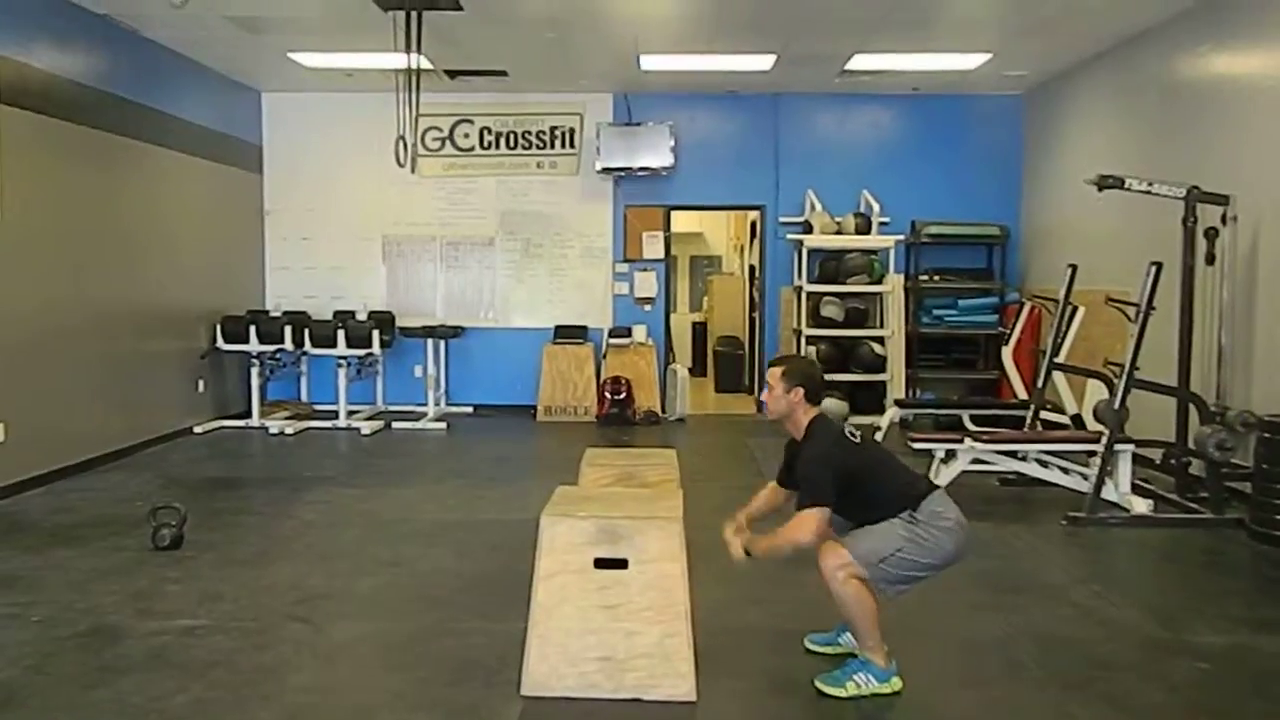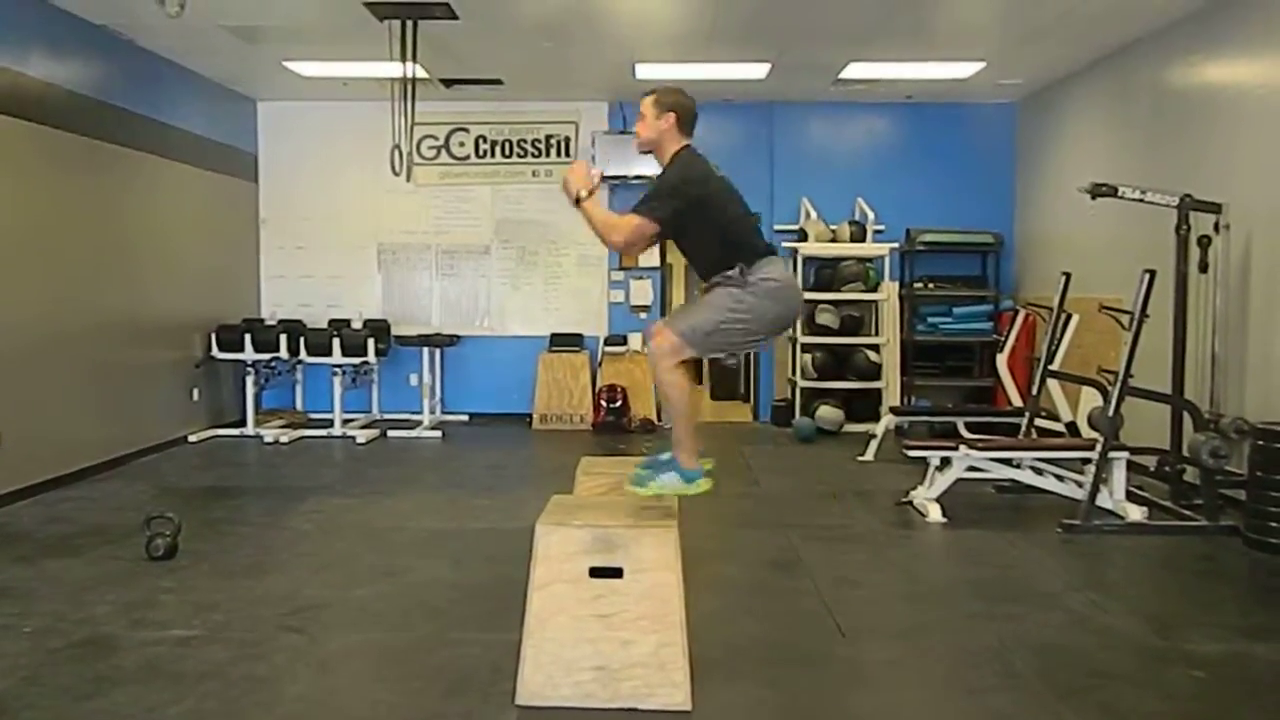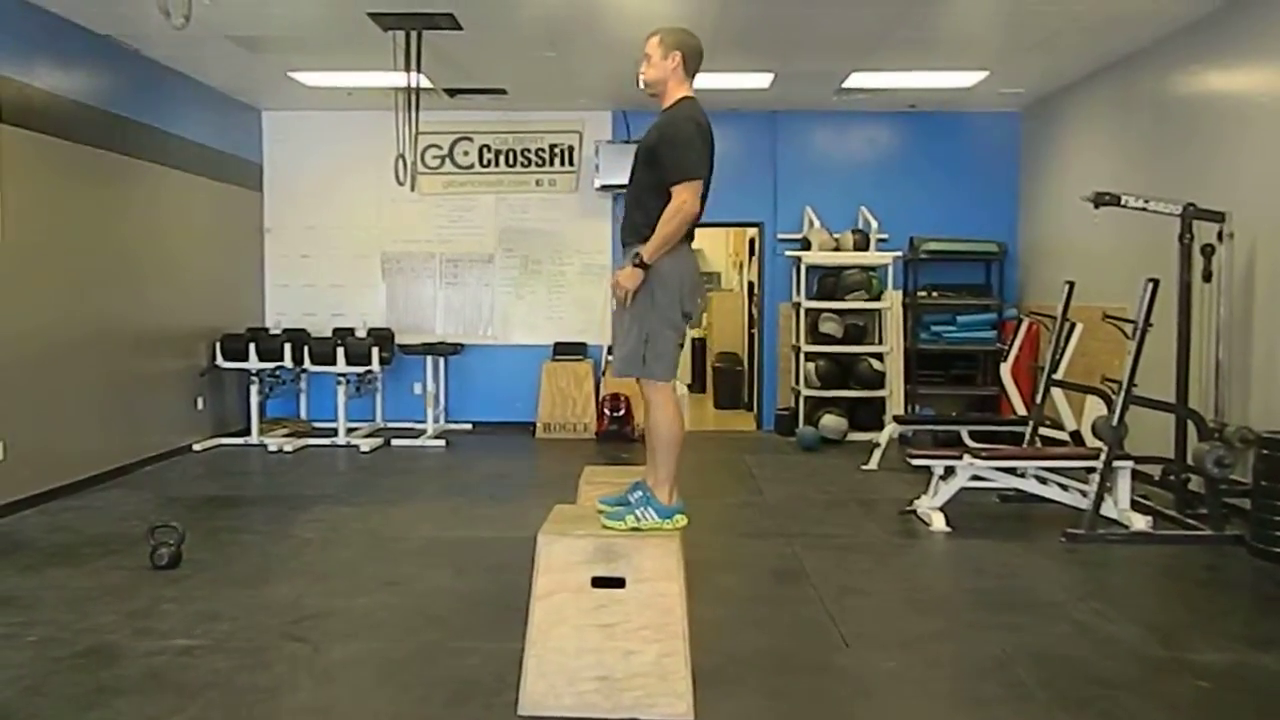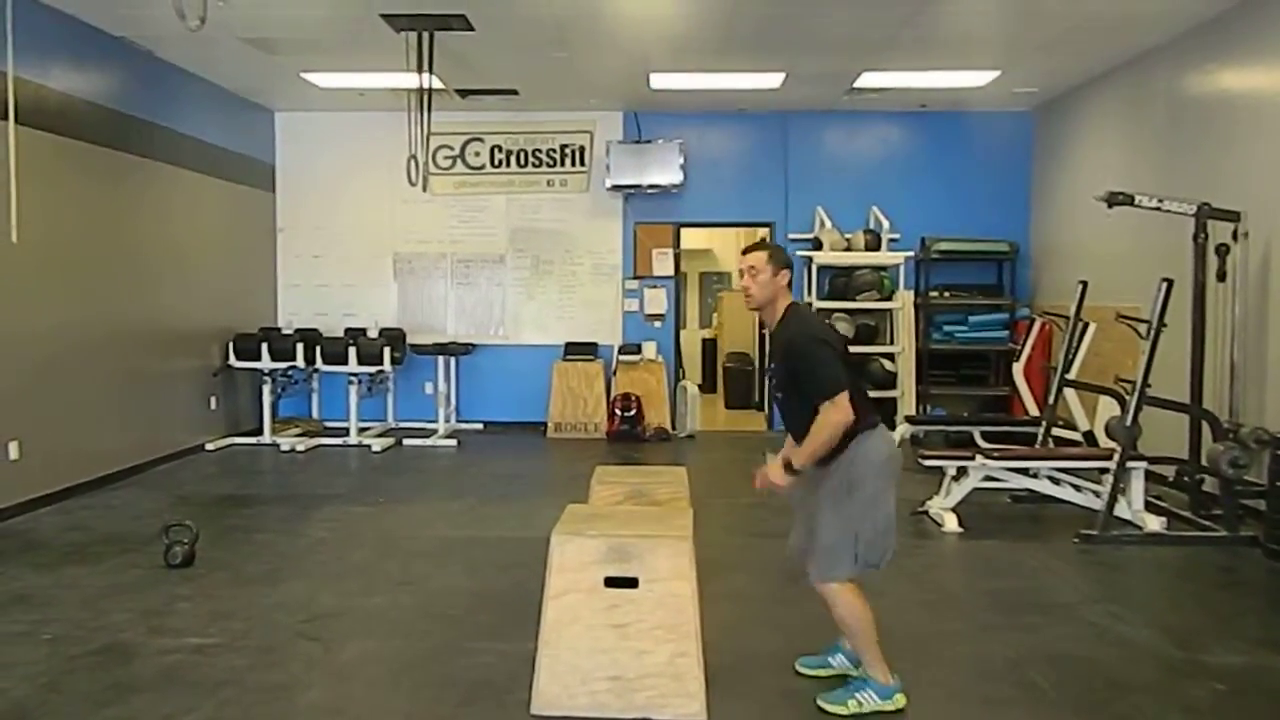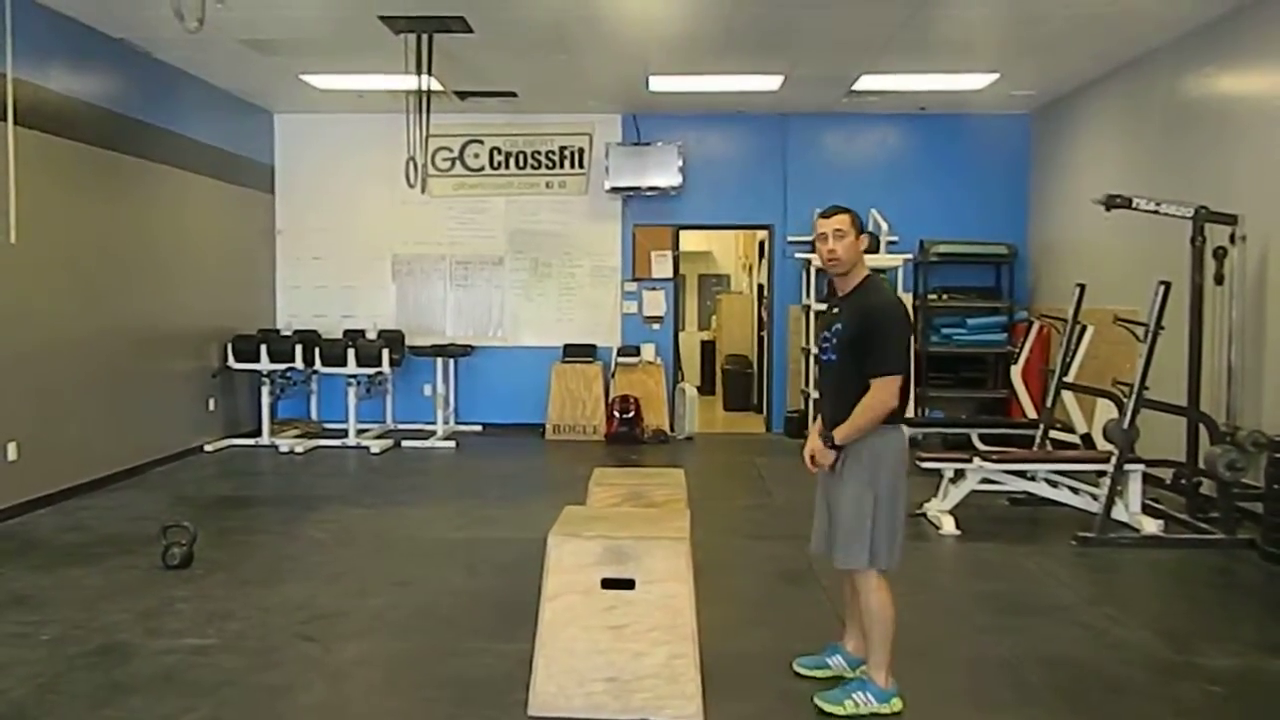
dt=1s
person 1, frame 1
left shoulder: (821, 453)
right shoulder: (809, 439)
left elbow: (805, 534)
right elbow: (781, 489)
left wrist: (750, 548)
right wrist: (743, 518)
left hip: (936, 527)
right hip: (912, 513)
left knee: (835, 562)
right knee: (823, 531)
left ankle: (878, 666)
right ankle: (858, 630)
person 1, frame 2
left shoulder: (680, 178)
right shoulder: (685, 172)
left elbow: (622, 238)
right elbow: (638, 236)
left wrist: (583, 197)
right wrist: (595, 199)
left hip: (764, 285)
right hip: (747, 281)
left knee: (665, 348)
right knee: (667, 345)
left ankle: (686, 465)
right ankle: (684, 455)
person 1, frame 3
left shoulder: (682, 123)
right shoulder: (676, 122)
left elbow: (685, 204)
left wrist: (639, 262)
left hip: (659, 265)
right hip: (656, 263)
left knee: (656, 383)
right knee: (652, 381)
left ankle: (664, 502)
right ankle: (653, 486)
person 1, frame 4
left shoulder: (803, 335)
right shoulder: (782, 333)
left elbow: (840, 412)
left wrist: (791, 466)
right wrist: (788, 458)
left hip: (859, 460)
right hip: (836, 460)
left knee: (832, 576)
right knee: (815, 559)
left ankle: (882, 682)
right ankle: (851, 649)
person 1, frame 5
left shoulder: (881, 307)
right shoulder: (838, 303)
left elbow: (885, 396)
left wrist: (834, 441)
right wrist: (818, 430)
left hip: (870, 447)
right hip: (844, 445)
left knee: (866, 565)
right knee: (845, 558)
right ankle: (853, 649)
